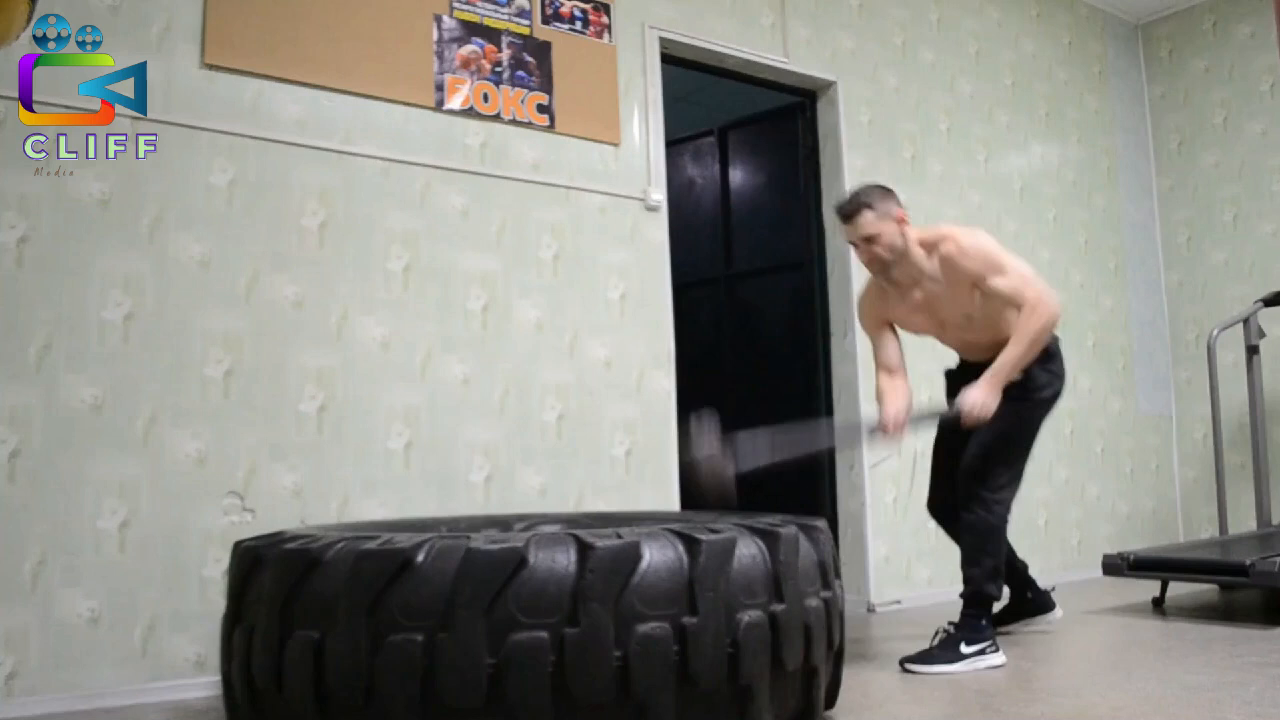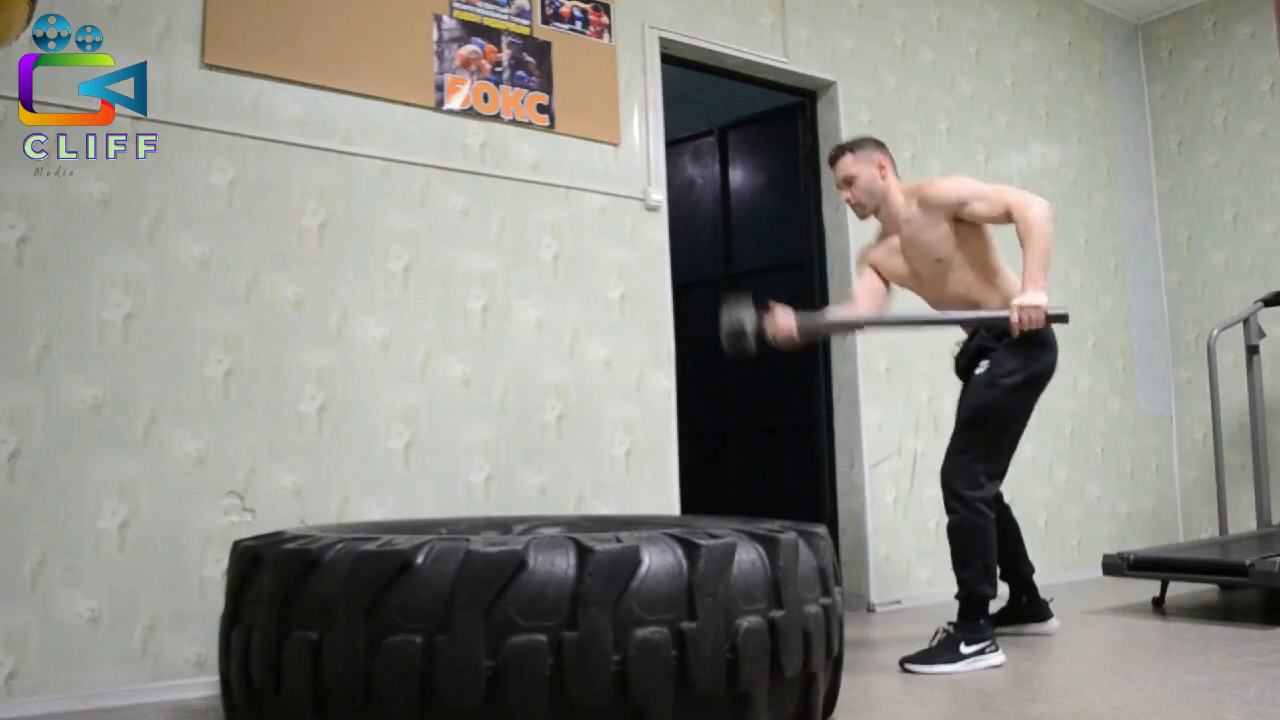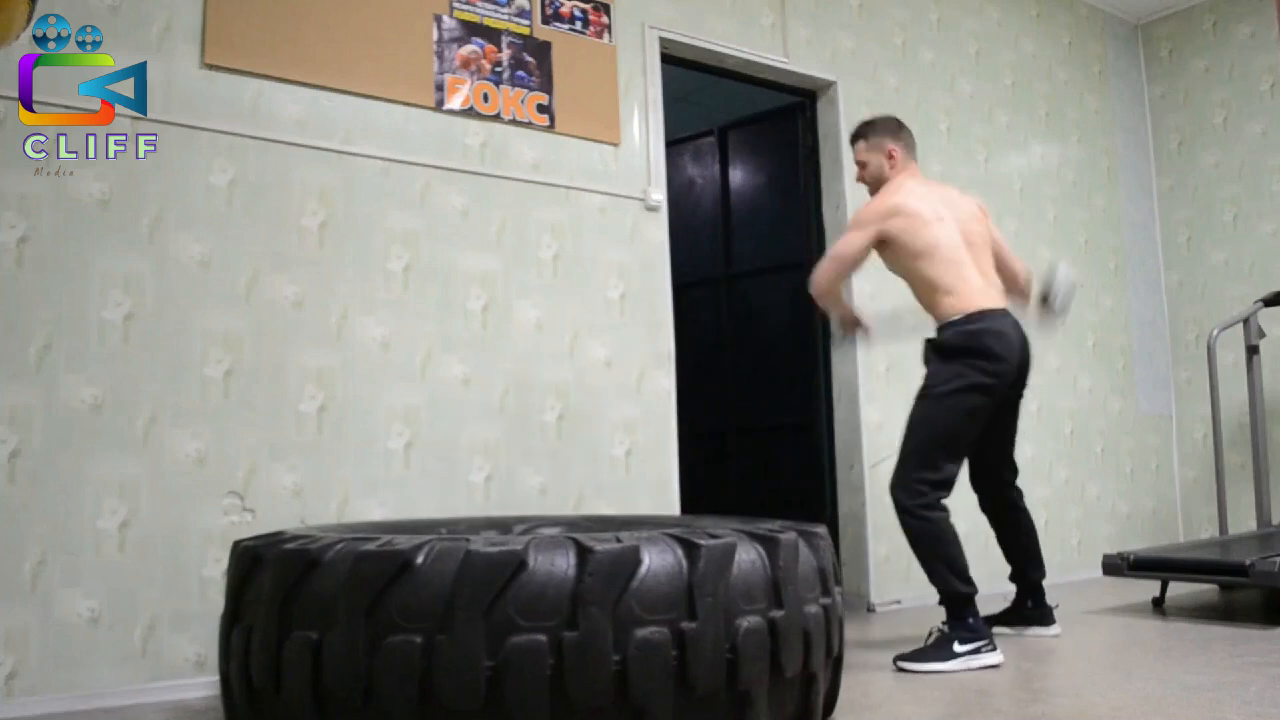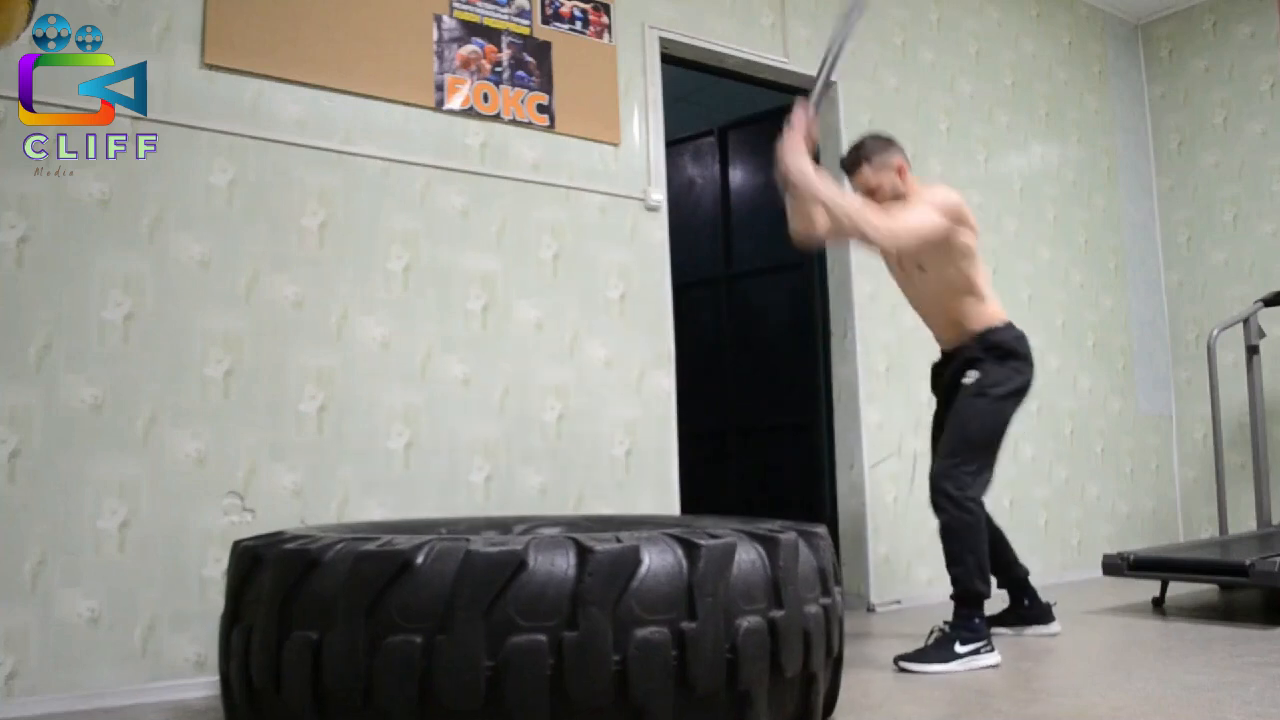
dt=0.5s
person 1, frame 1
left shoulder: (961, 250)
right shoulder: (875, 303)
left elbow: (1044, 306)
right elbow: (891, 373)
left wrist: (993, 383)
right wrist: (892, 410)
left hip: (1029, 368)
right hip: (974, 375)
left knee: (982, 489)
right knee: (946, 502)
left ankle: (975, 634)
right ankle: (1028, 596)
person 1, frame 2
left shoulder: (939, 197)
right shoulder: (876, 257)
left elbow: (1031, 207)
right elbow: (859, 313)
left wrist: (1034, 288)
right wrist: (799, 327)
left hip: (1017, 342)
right hip: (983, 349)
left knee: (964, 480)
right knee: (975, 483)
left ankle: (973, 633)
right ankle: (1027, 602)
person 1, frame 3
left shoulder: (886, 206)
right shoulder: (963, 203)
left elbow: (824, 281)
right elbow: (1018, 280)
left wrist: (847, 317)
right wrist: (1032, 301)
left hip: (969, 346)
right hip: (1007, 338)
left knee: (914, 490)
right knee: (996, 481)
left ankle: (968, 633)
right ankle: (1033, 604)
person 1, frame 4
left shoulder: (940, 204)
right shoulder: (887, 212)
left elbow: (881, 232)
right elbow: (808, 231)
left wrist: (807, 170)
right wrist: (795, 173)
left hip: (995, 356)
right hip: (960, 364)
left knee: (953, 485)
right knee: (959, 490)
left ankle: (970, 633)
right ankle: (1028, 605)
